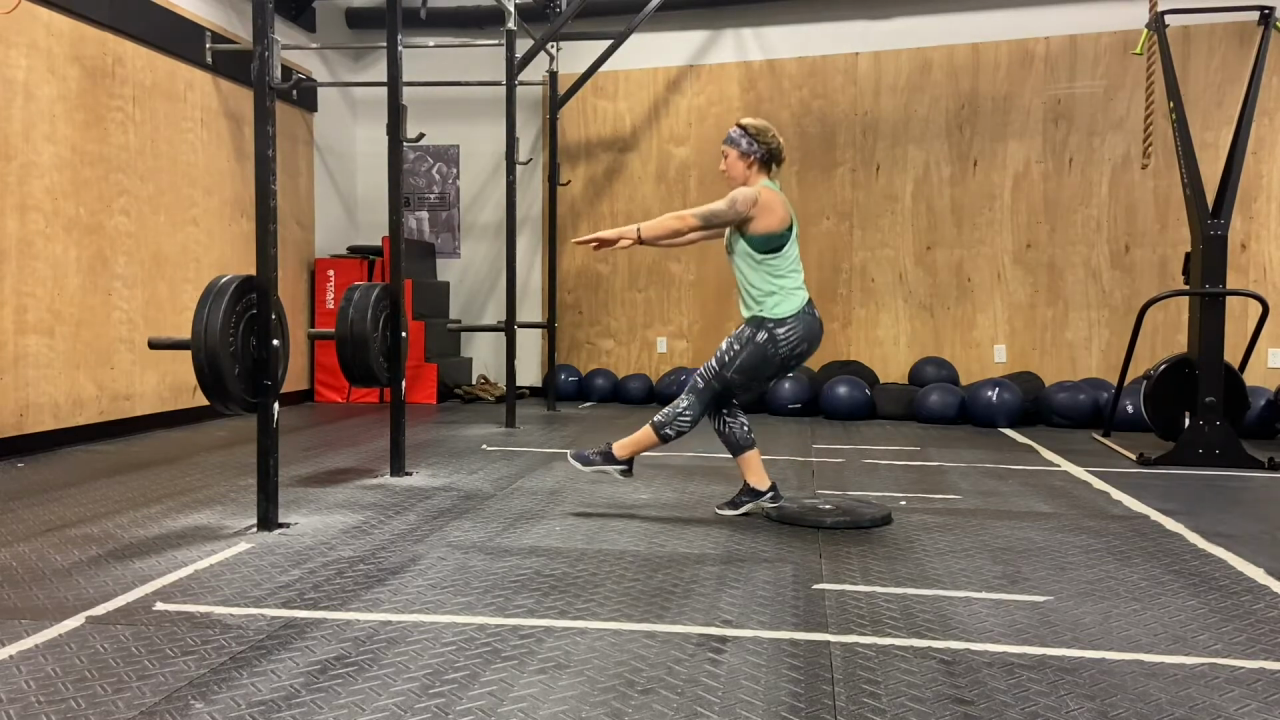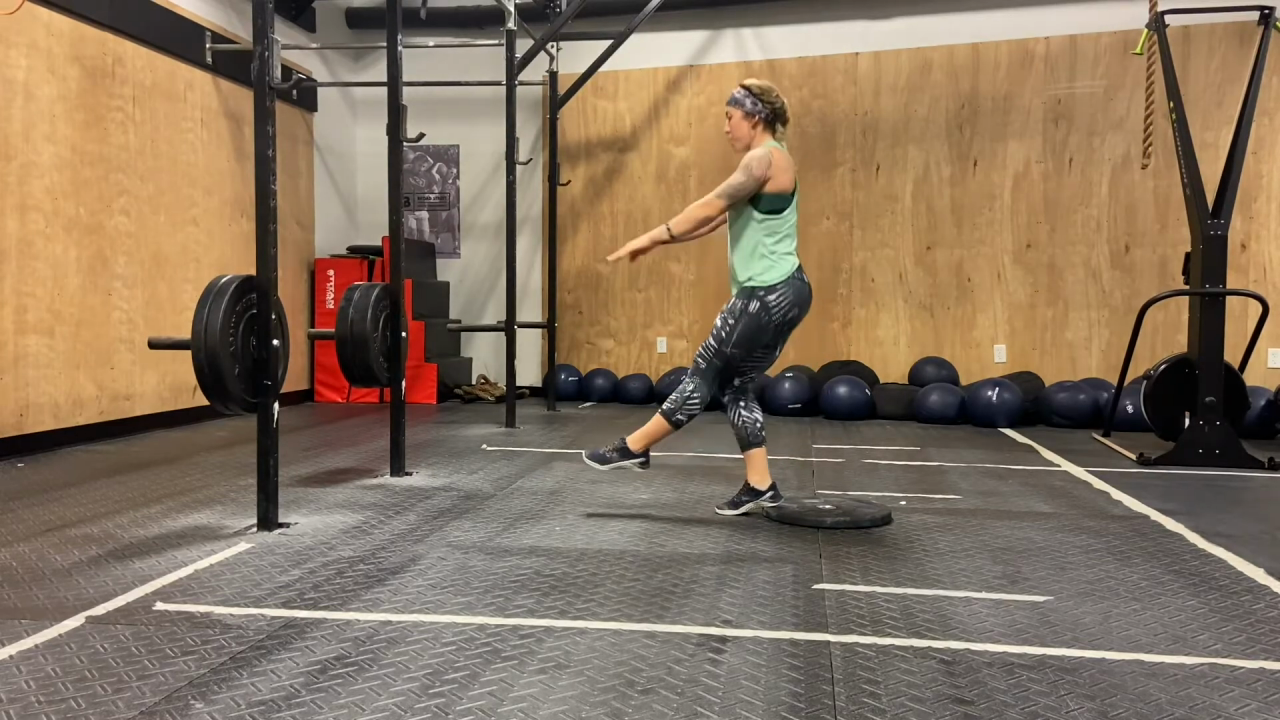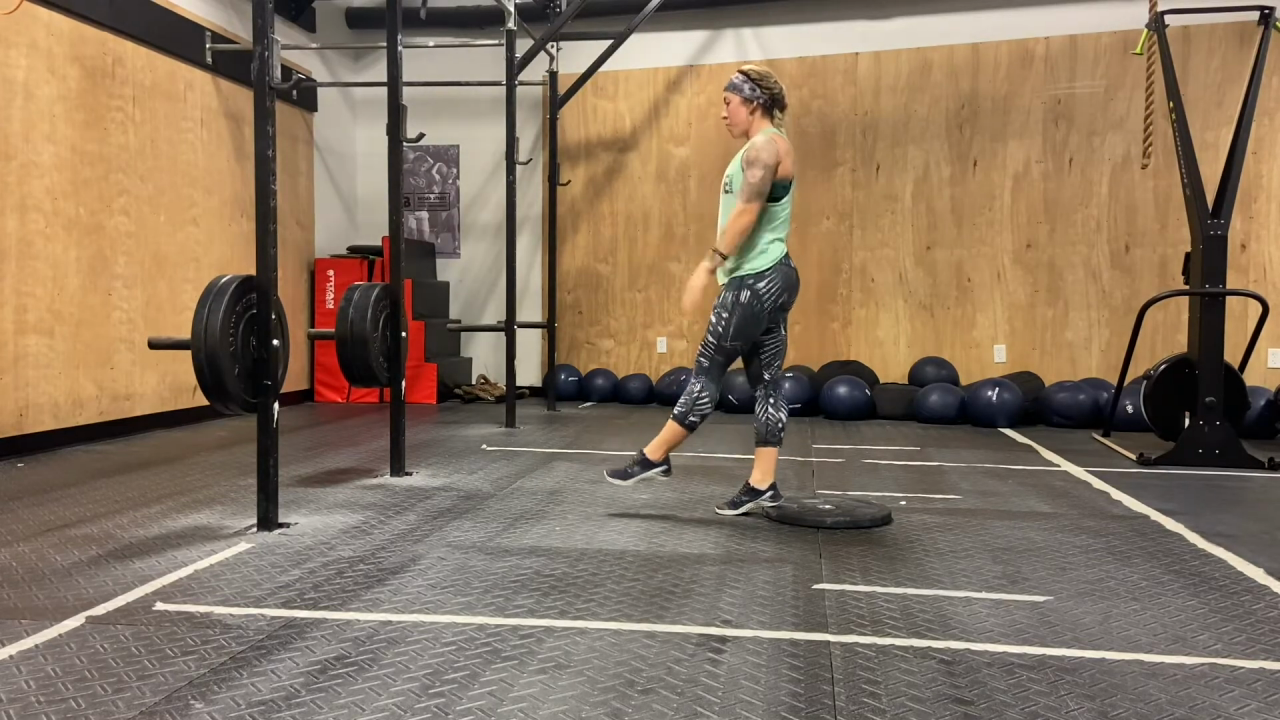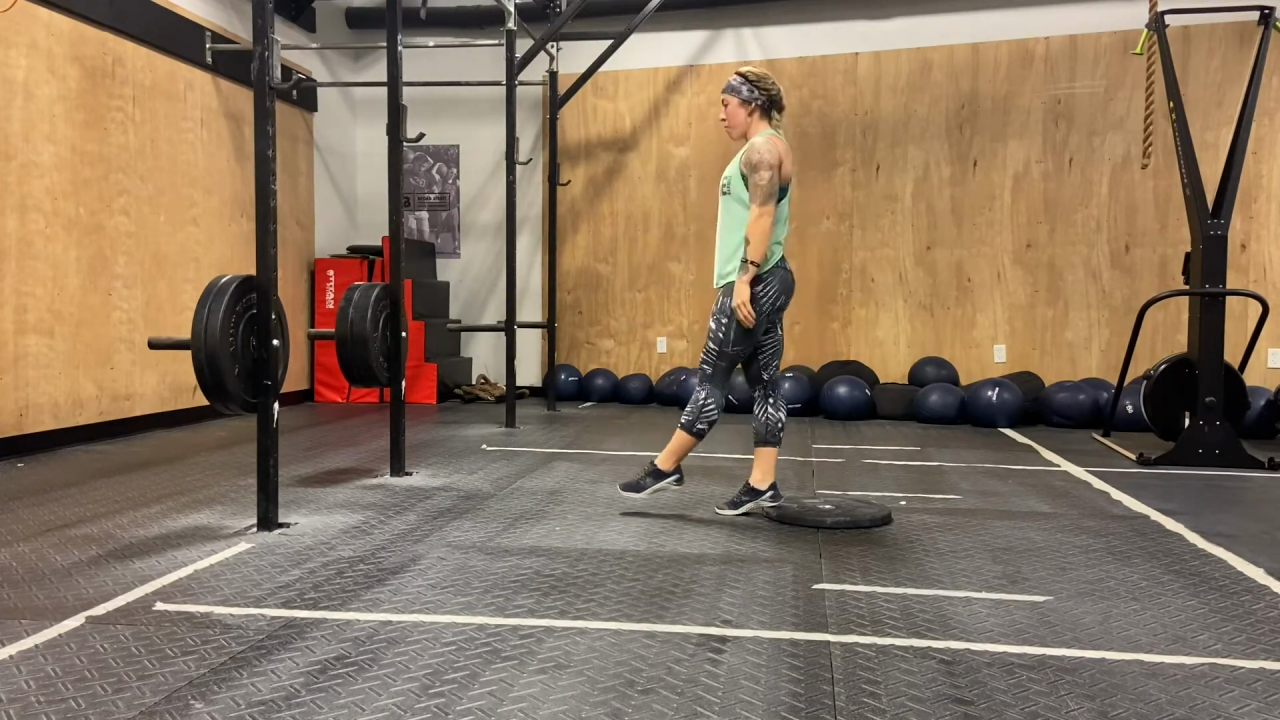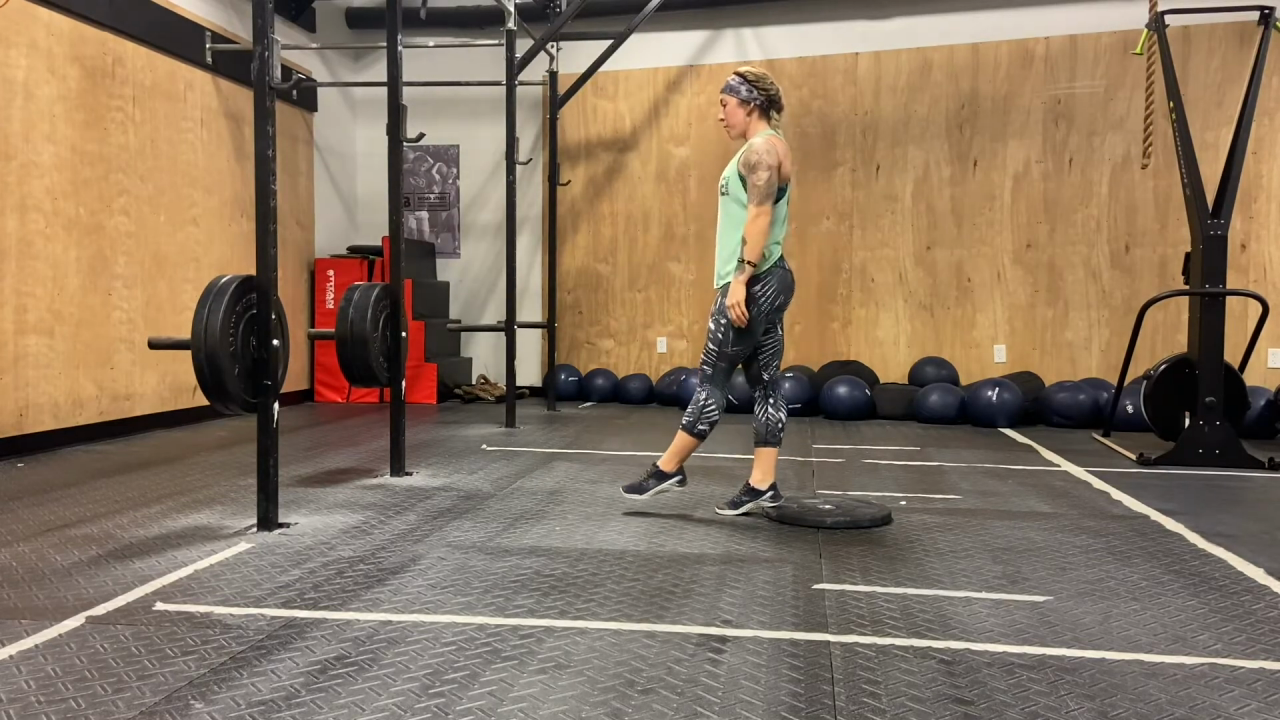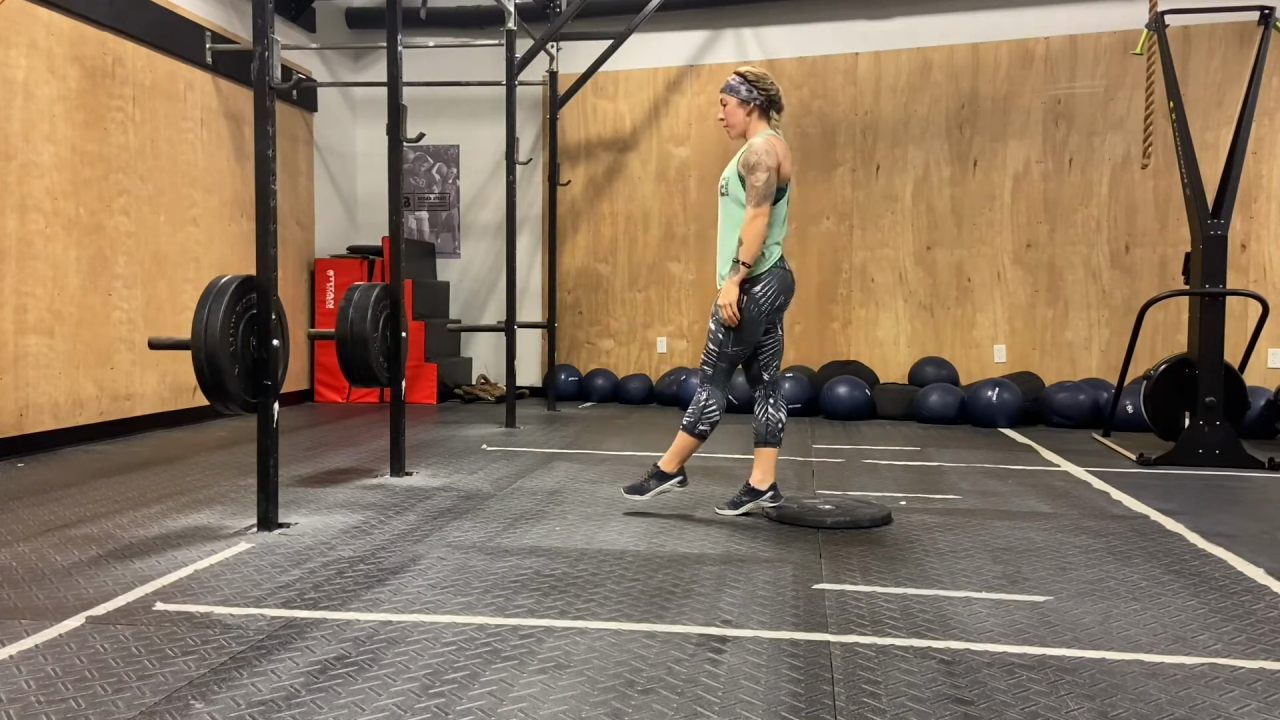
dt=0.2s
person 1, frame 1
left shoulder: (753, 198)
right shoulder: (760, 199)
left elbow: (687, 222)
right elbow: (702, 231)
left wrist: (625, 233)
right wrist: (636, 238)
left hip: (779, 328)
right hip: (790, 325)
left knee: (700, 392)
right knee: (717, 398)
left ankle: (617, 455)
right ankle: (760, 488)
person 1, frame 2
left shoulder: (763, 159)
right shoulder: (766, 161)
left elbow: (711, 206)
right elbow: (721, 216)
left wrist: (654, 236)
right wrist: (664, 238)
left hip: (766, 294)
right hip: (780, 291)
left knee: (704, 375)
right knee: (737, 386)
left ankle: (632, 449)
right ankle: (761, 486)
person 1, frame 3
left shoulder: (763, 145)
right shoulder: (765, 146)
left elbow: (746, 214)
left wrist: (708, 267)
right wrist: (715, 266)
left hip: (756, 280)
right hip: (770, 279)
left knee: (707, 373)
right knee: (764, 381)
left ankle: (653, 457)
right ankle: (763, 485)
person 1, frame 4
left shoulder: (762, 147)
right shoulder: (763, 148)
left elbow: (762, 216)
left wrist: (743, 281)
left hip: (753, 283)
right hip: (766, 281)
left knee: (711, 379)
right knee: (763, 382)
left ankle: (665, 468)
right ankle: (763, 485)
person 1, frame 5
left shoulder: (761, 147)
right shoulder: (764, 148)
left elbow: (760, 216)
left wrist: (740, 279)
left hip: (754, 282)
right hip: (767, 280)
left knee: (712, 379)
right knee: (764, 382)
left ankle: (668, 469)
right ankle: (763, 485)
person 1, frame 6
left shoulder: (761, 147)
right shoulder: (764, 149)
left elbow: (757, 217)
left wrist: (733, 280)
left hip: (754, 283)
right hip: (768, 281)
left knee: (712, 379)
right knee: (763, 382)
left ankle: (668, 471)
right ankle: (763, 486)
